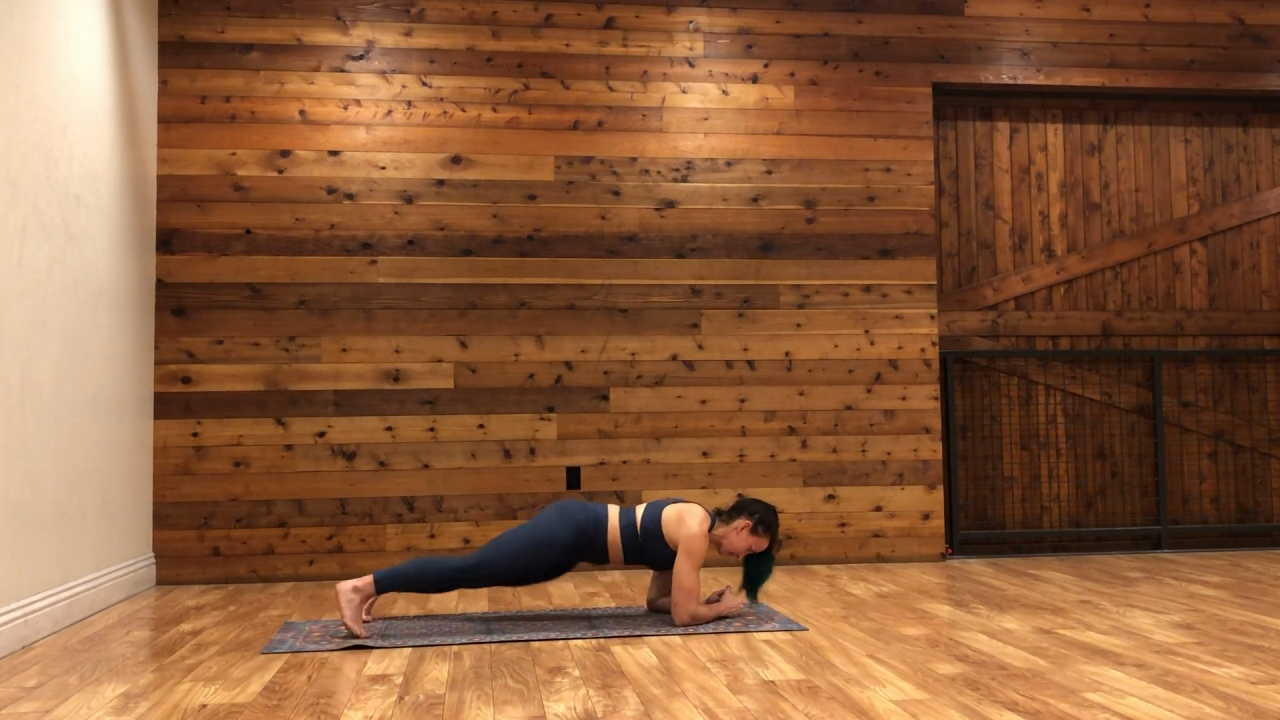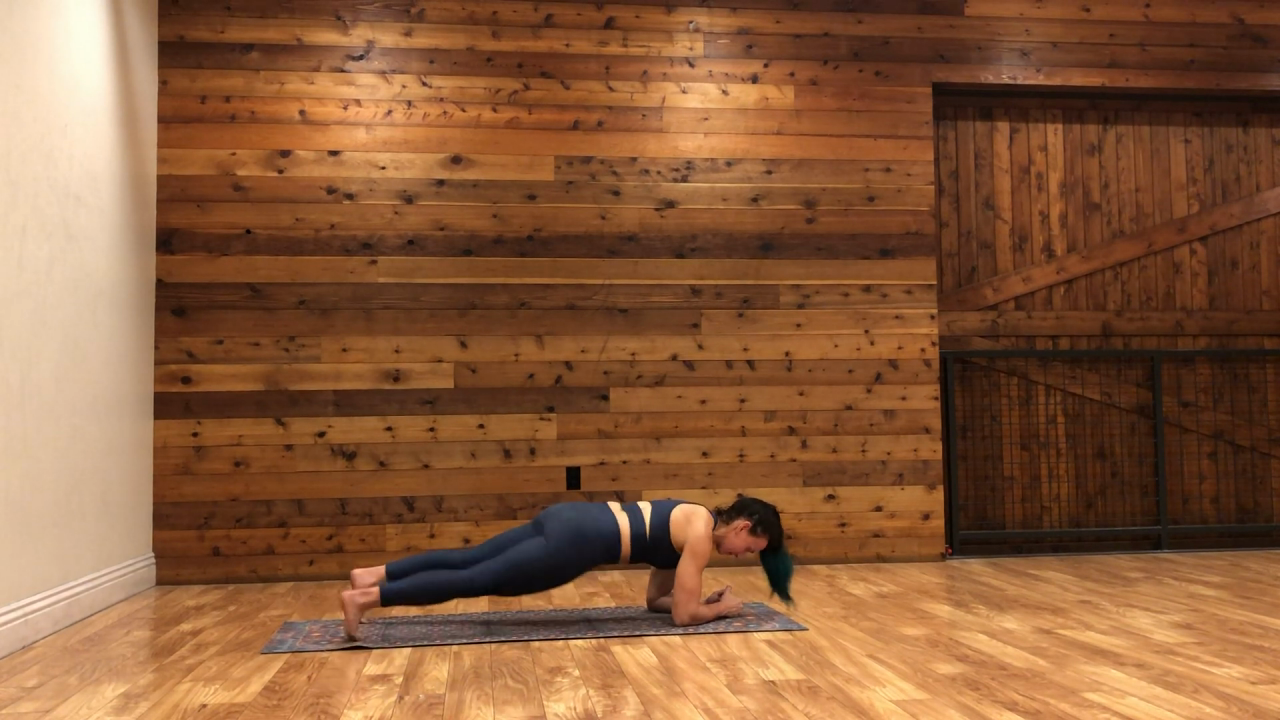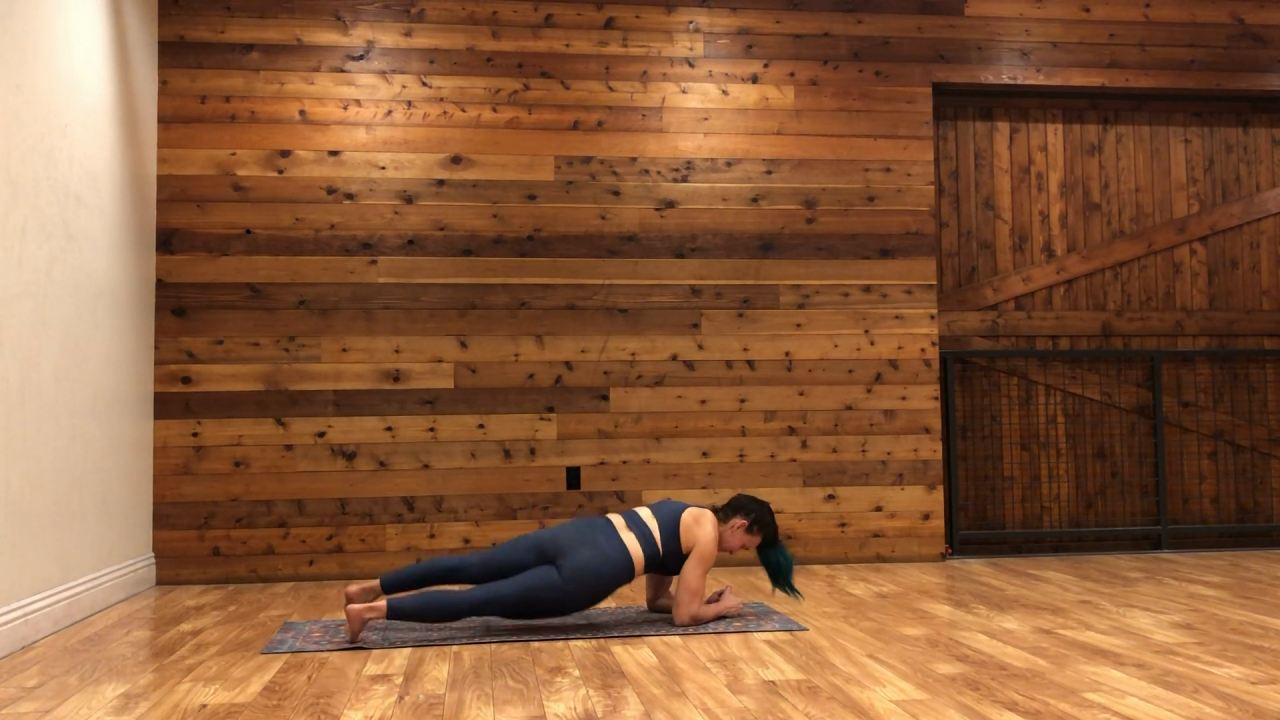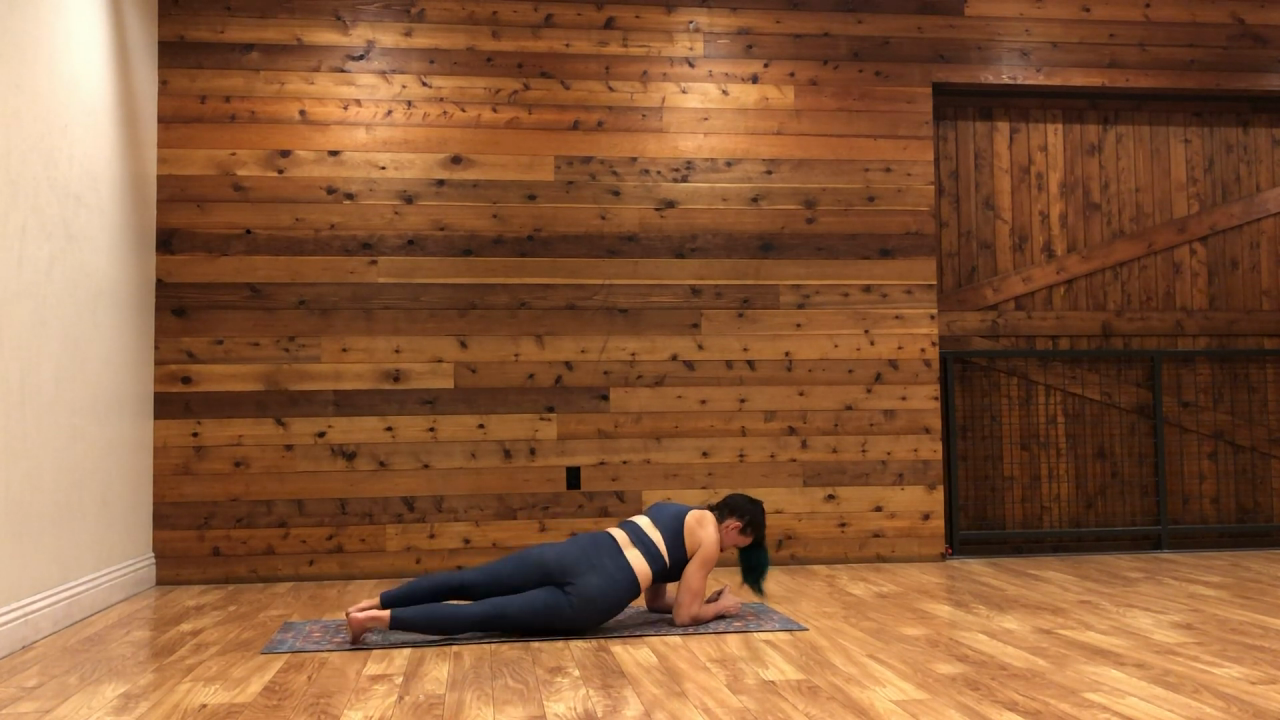
dt=0.2s
person 1, frame 1
left shoulder: (691, 525)
right shoulder: (696, 531)
left elbow: (657, 599)
right elbow: (683, 614)
left wrist: (705, 598)
right wrist: (722, 607)
left hip: (572, 525)
right hip: (569, 531)
left knee: (473, 570)
right knee: (467, 569)
left ankle: (376, 583)
right ankle: (358, 587)
person 1, frame 2
left shoulder: (688, 519)
right shoulder: (702, 532)
left elbow: (657, 598)
right elbow: (683, 614)
left wrist: (703, 598)
right wrist: (721, 607)
left hip: (569, 517)
right hip: (578, 539)
left knee: (466, 561)
right knee: (470, 581)
left ankle: (375, 575)
right ankle: (365, 598)
person 1, frame 3
left shoulder: (684, 513)
right shoulder: (709, 534)
left elbow: (657, 597)
right elbow: (684, 615)
left wrist: (704, 598)
right wrist: (722, 606)
left hip: (571, 533)
right hip: (591, 570)
left knee: (466, 569)
right knee: (478, 600)
left ankle: (369, 588)
right ankle: (372, 611)
person 1, frame 4
left shoulder: (677, 513)
right shoulder: (709, 536)
left elbow: (656, 599)
right elbow: (683, 615)
left wrist: (702, 599)
right wrist: (719, 607)
left hip: (575, 551)
right hip: (591, 595)
left knee: (464, 583)
right knee: (478, 615)
left ankle: (371, 602)
right ankle: (375, 618)
